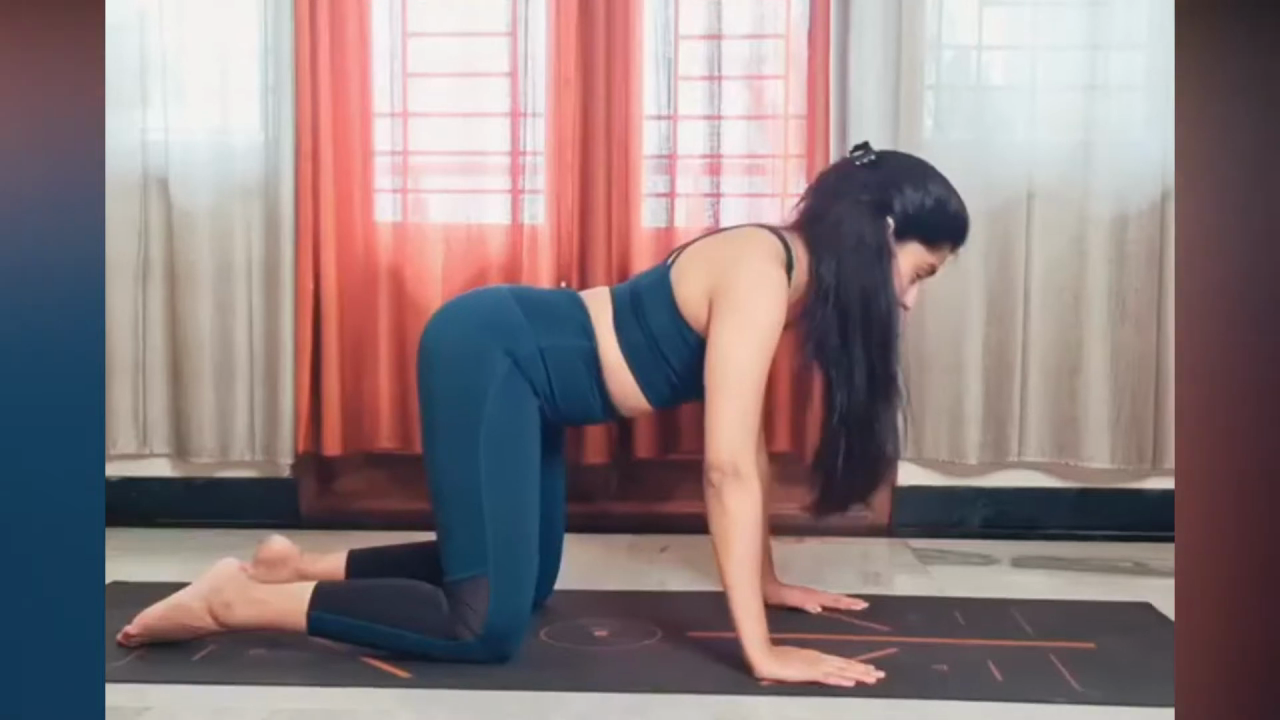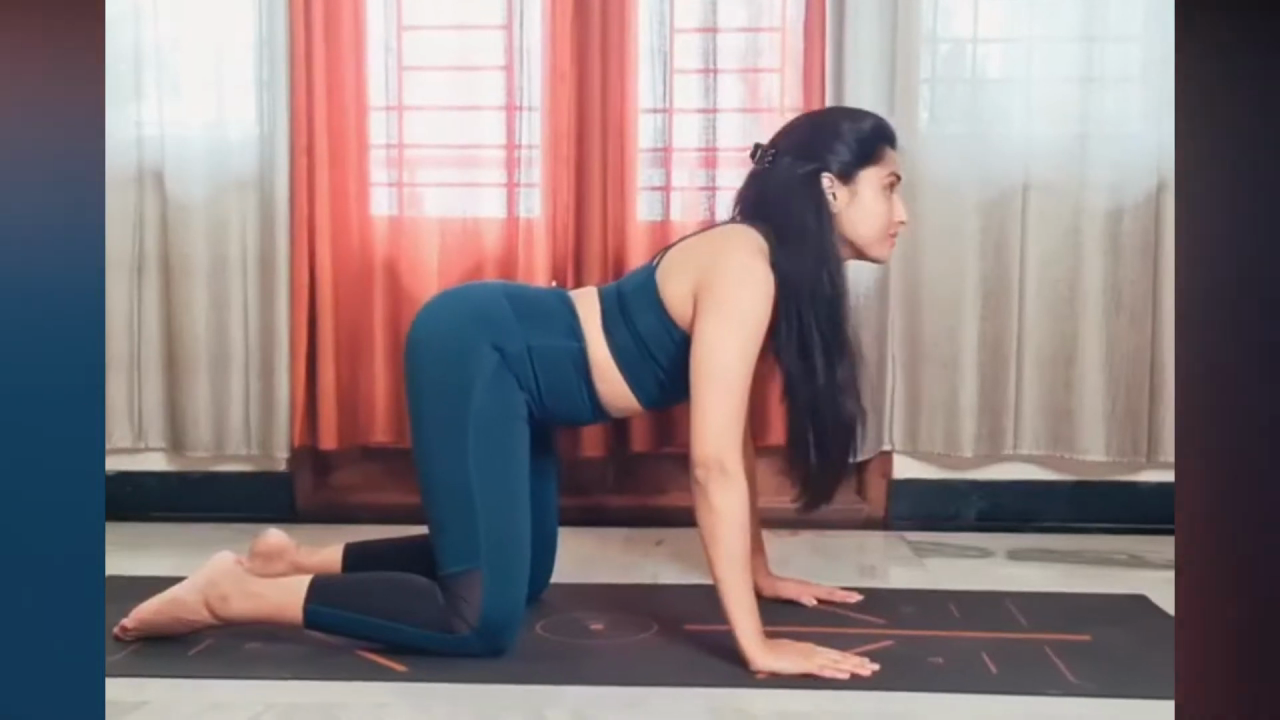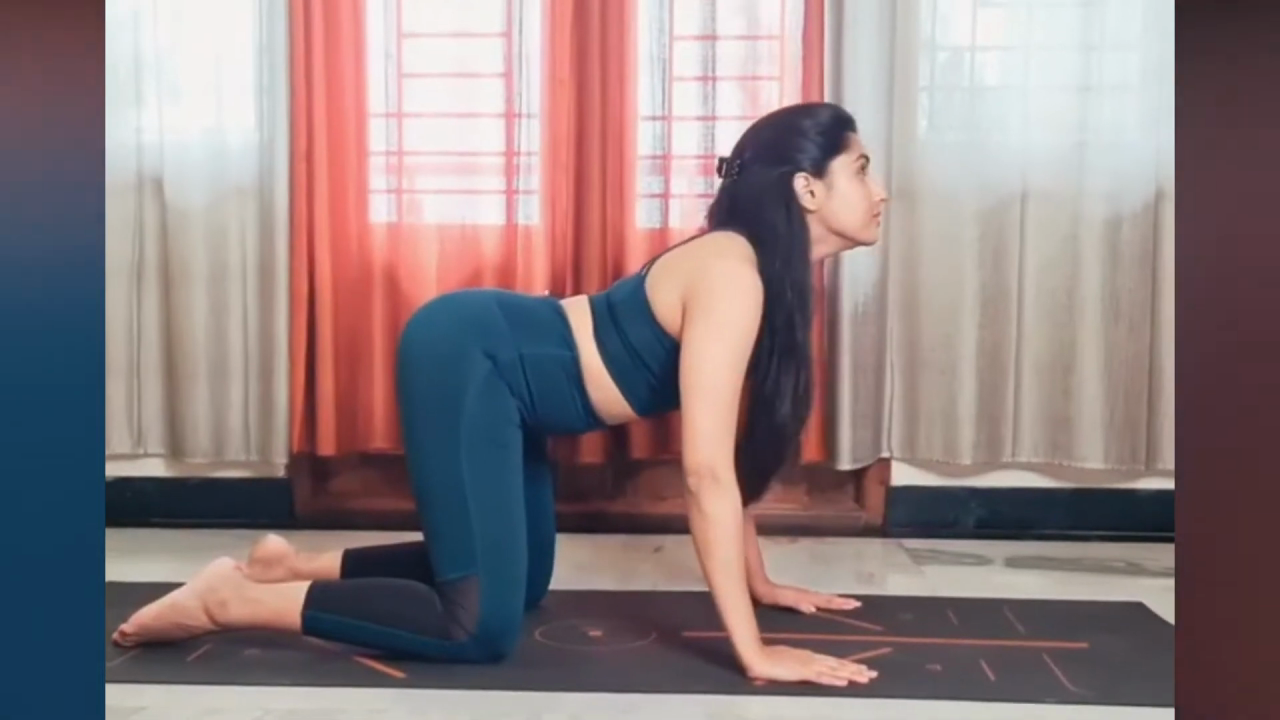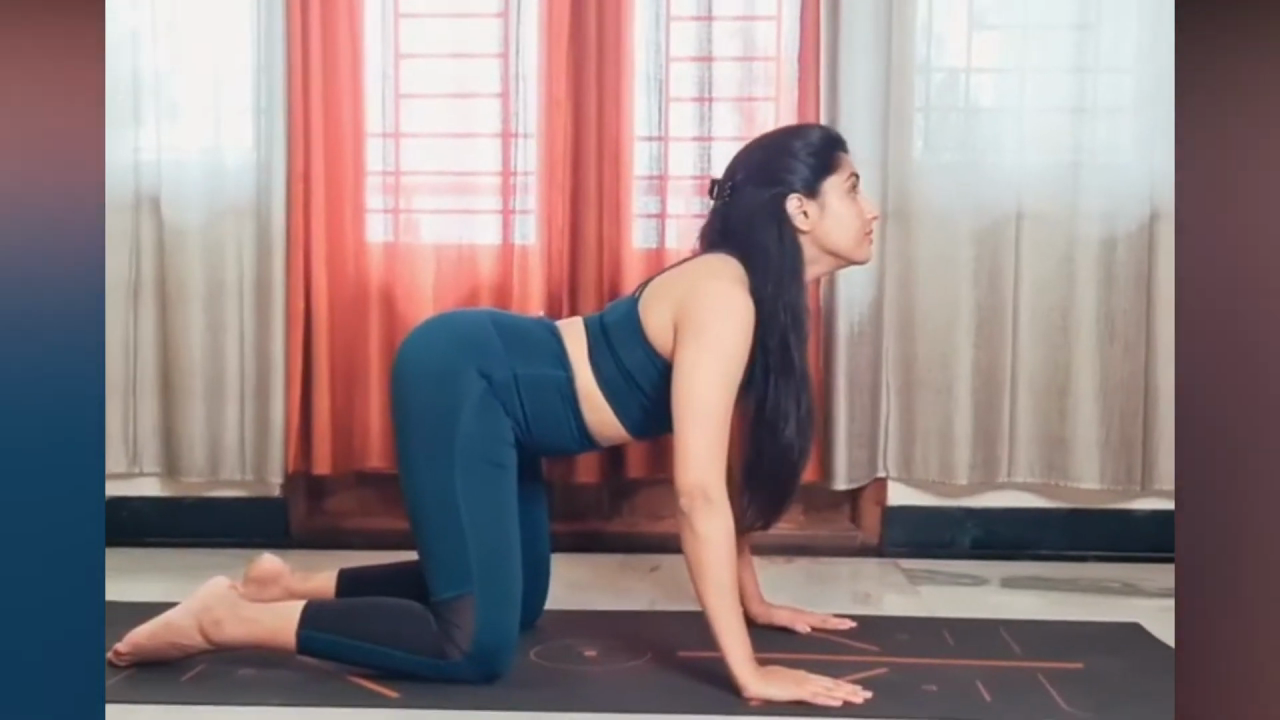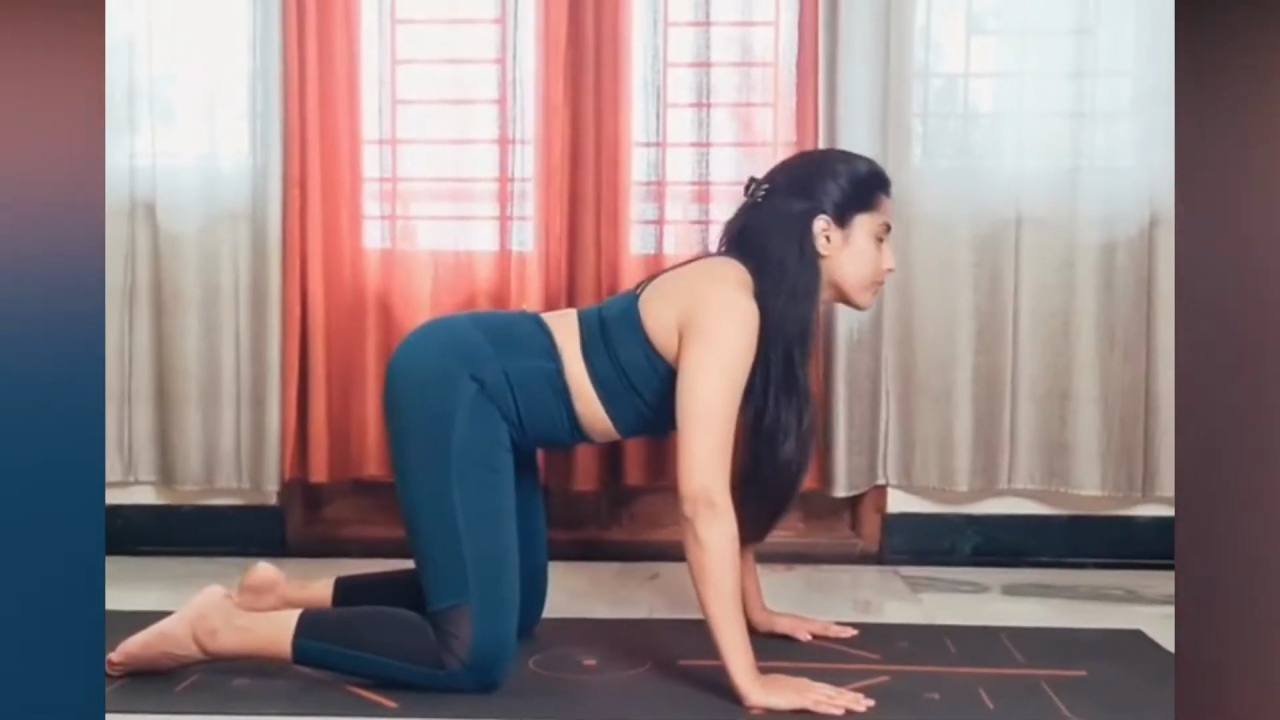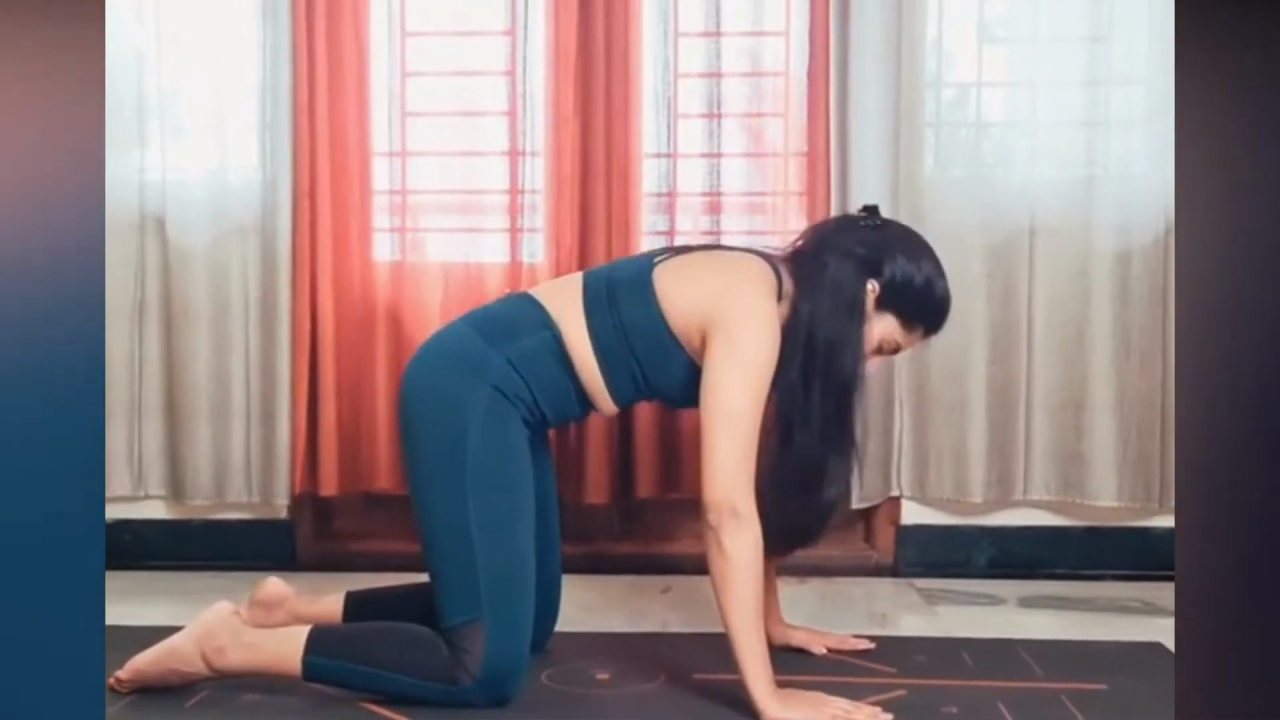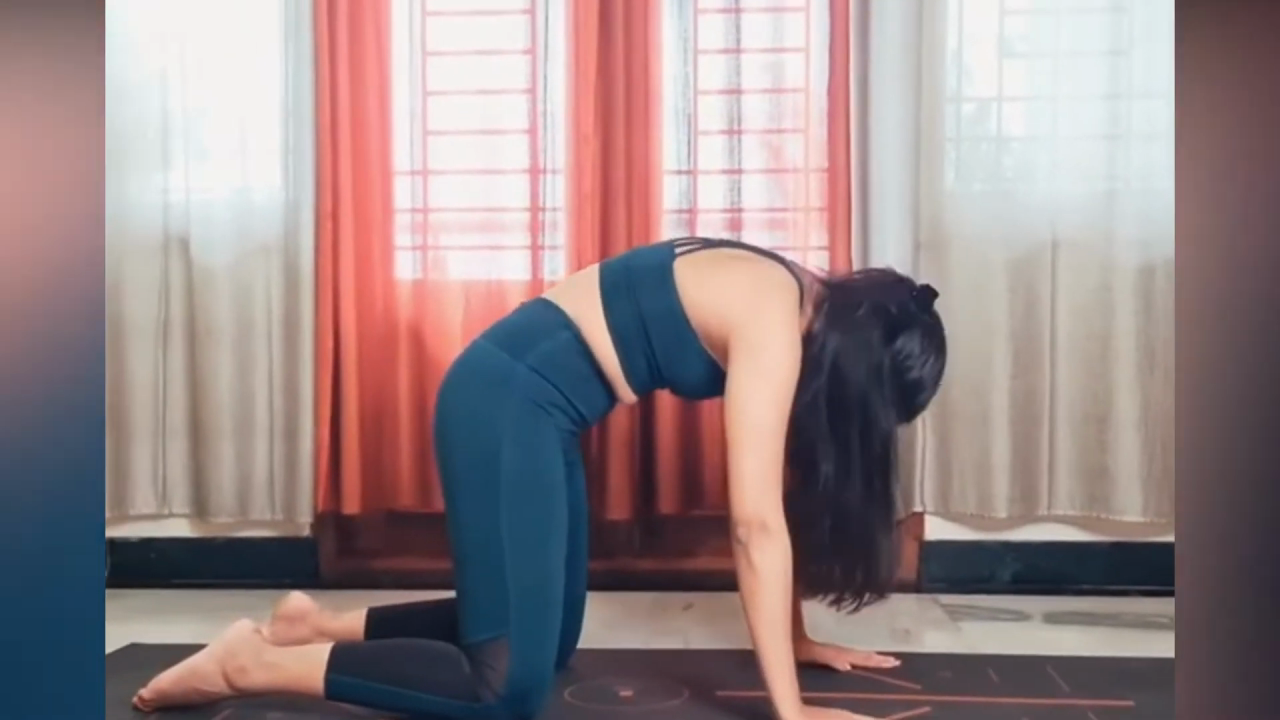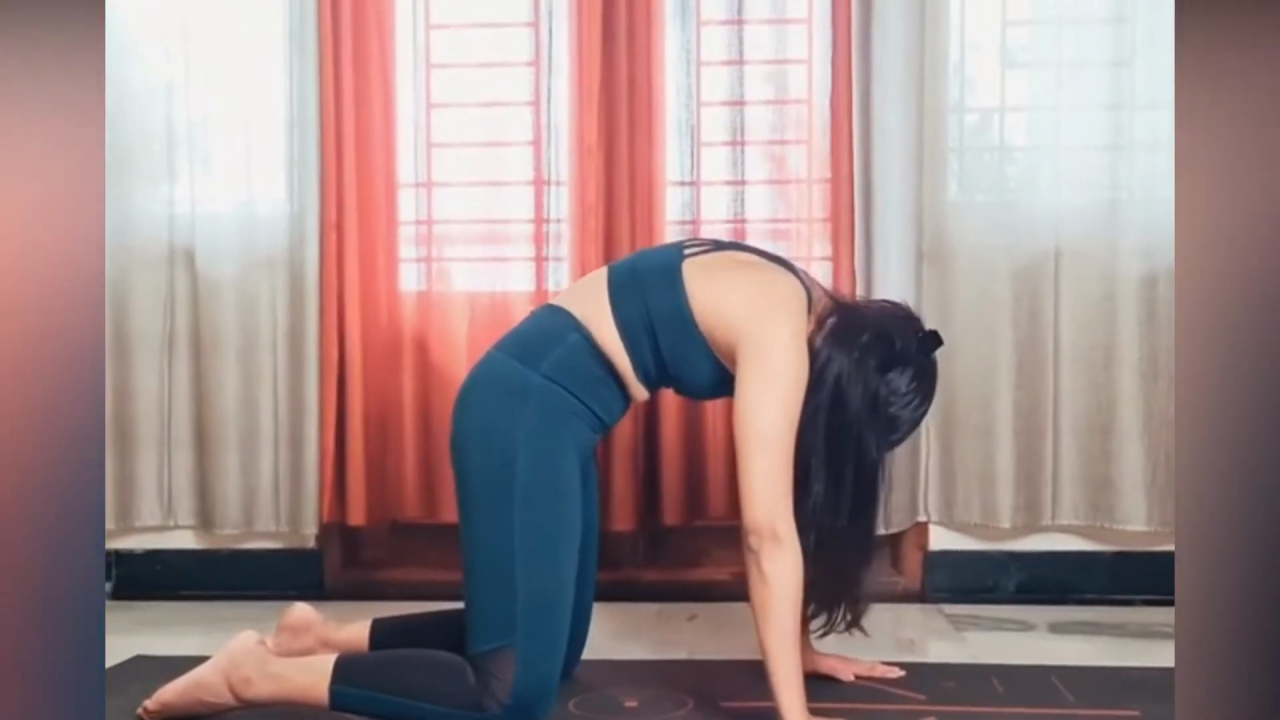
dt=0.4s
person 1, frame 1
left shoulder: (781, 269)
right shoulder: (760, 275)
left elbow: (740, 443)
right elbow: (729, 469)
left wrist: (766, 579)
right wrist: (760, 650)
left hip: (515, 366)
right hip: (485, 357)
left knee: (526, 578)
right knee: (487, 626)
left ankle: (299, 564)
right ankle: (243, 600)
person 1, frame 2
left shoulder: (768, 267)
right shoulder: (745, 271)
left elbow: (729, 434)
right elbow: (714, 464)
left wrist: (759, 571)
right wrist: (757, 644)
left hip: (501, 360)
right hip: (471, 352)
left knee: (523, 574)
right knee: (482, 620)
left ankle: (294, 557)
right ankle: (235, 592)
person 1, frame 3
left shoulder: (770, 274)
right shoulder: (733, 277)
left elbow: (728, 448)
right elbow: (707, 472)
left wrist: (758, 580)
right wrist: (753, 651)
left hip: (495, 366)
right hip: (464, 359)
left knee: (522, 580)
right knee: (481, 627)
left ankle: (294, 564)
right ankle: (232, 600)
person 1, frame 4
left shoulder: (767, 298)
right shoulder: (726, 299)
left elbow: (723, 468)
right elbow: (699, 493)
left wrist: (753, 601)
right wrist: (748, 671)
left hip: (489, 386)
right hip: (460, 378)
left knee: (519, 600)
right knee: (477, 647)
left ankle: (287, 583)
right ankle: (228, 619)
person 1, frame 5
left shoulder: (769, 306)
right shoulder: (732, 303)
left elbow: (726, 478)
right elbow: (703, 501)
left wrist: (755, 608)
left hip: (481, 390)
right hip: (450, 384)
left knee: (514, 609)
right knee: (474, 654)
left ankle: (286, 591)
right ankle: (224, 627)
person 1, frame 6
left shoulder: (768, 298)
right shoulder: (753, 309)
left elbow: (748, 486)
right elbow: (728, 510)
left wrist: (772, 621)
left hip: (497, 395)
right hip: (469, 392)
left knee: (528, 621)
left ankle: (297, 607)
right ankle: (236, 644)
person 1, frame 7
left shoulder: (797, 306)
right shoulder: (774, 321)
left elbow: (776, 493)
right elbow: (757, 522)
left wrist: (796, 638)
left hip: (534, 407)
right hip: (505, 404)
left knee: (547, 636)
left ankle: (320, 624)
person 1, frame 8
left shoulder: (807, 314)
right shoulder: (780, 332)
left elbow: (787, 495)
right elbow: (769, 531)
left wrist: (799, 647)
left hip: (548, 411)
right hip: (523, 412)
left knee: (551, 646)
left ankle: (326, 634)
